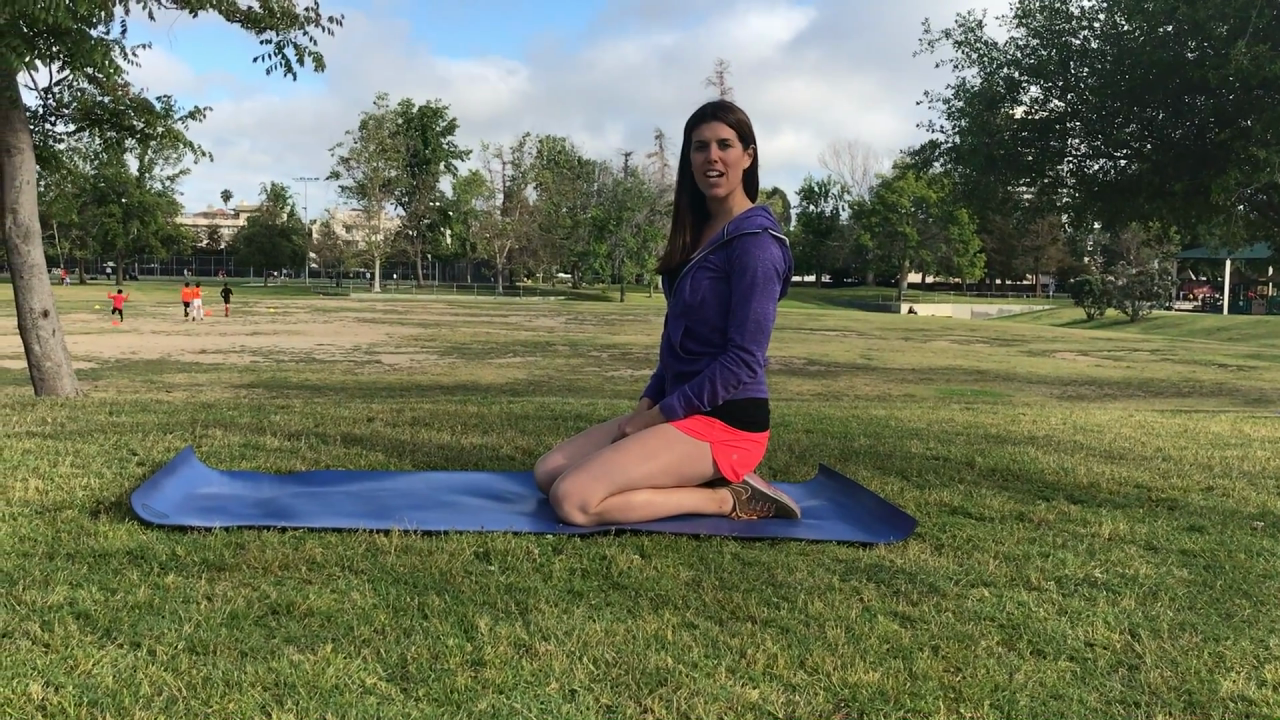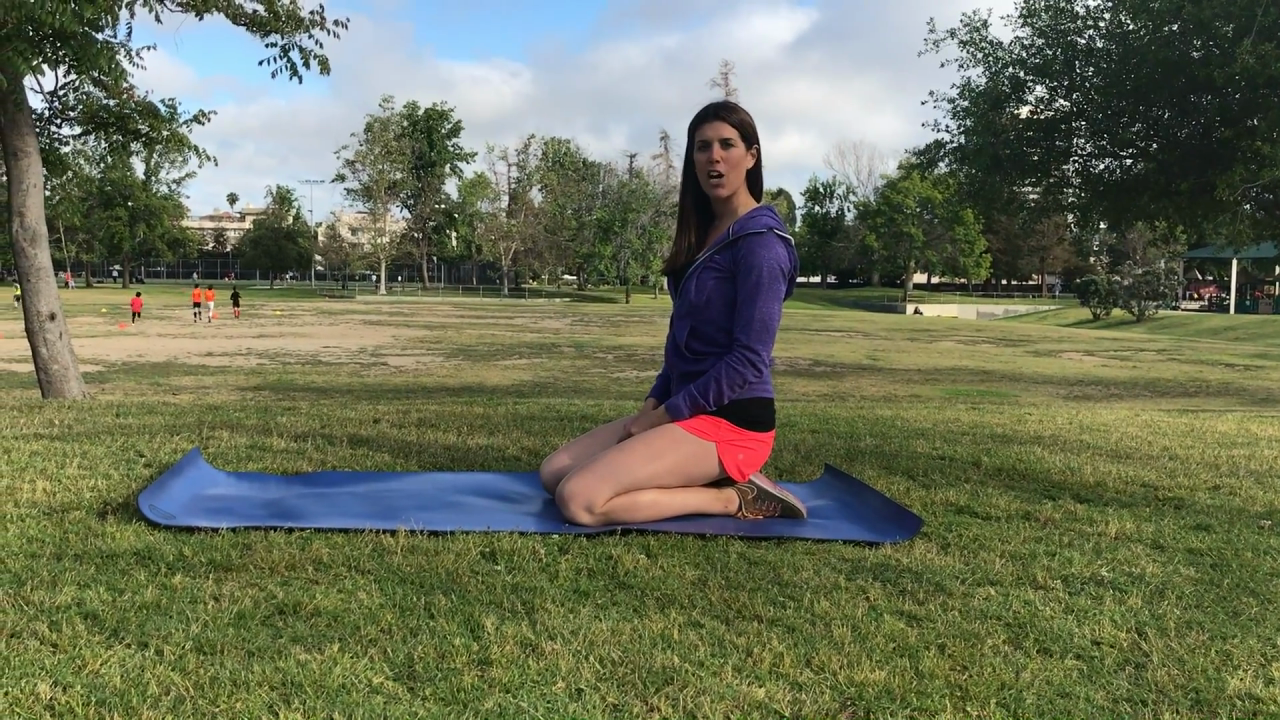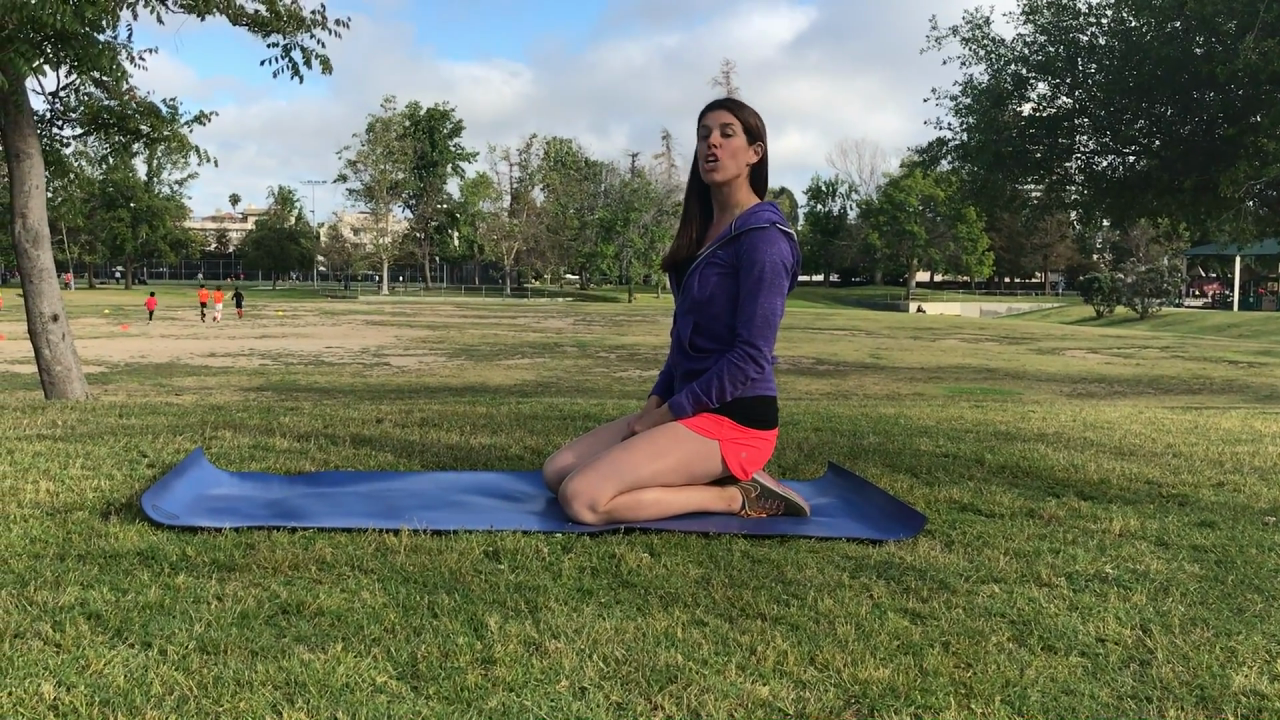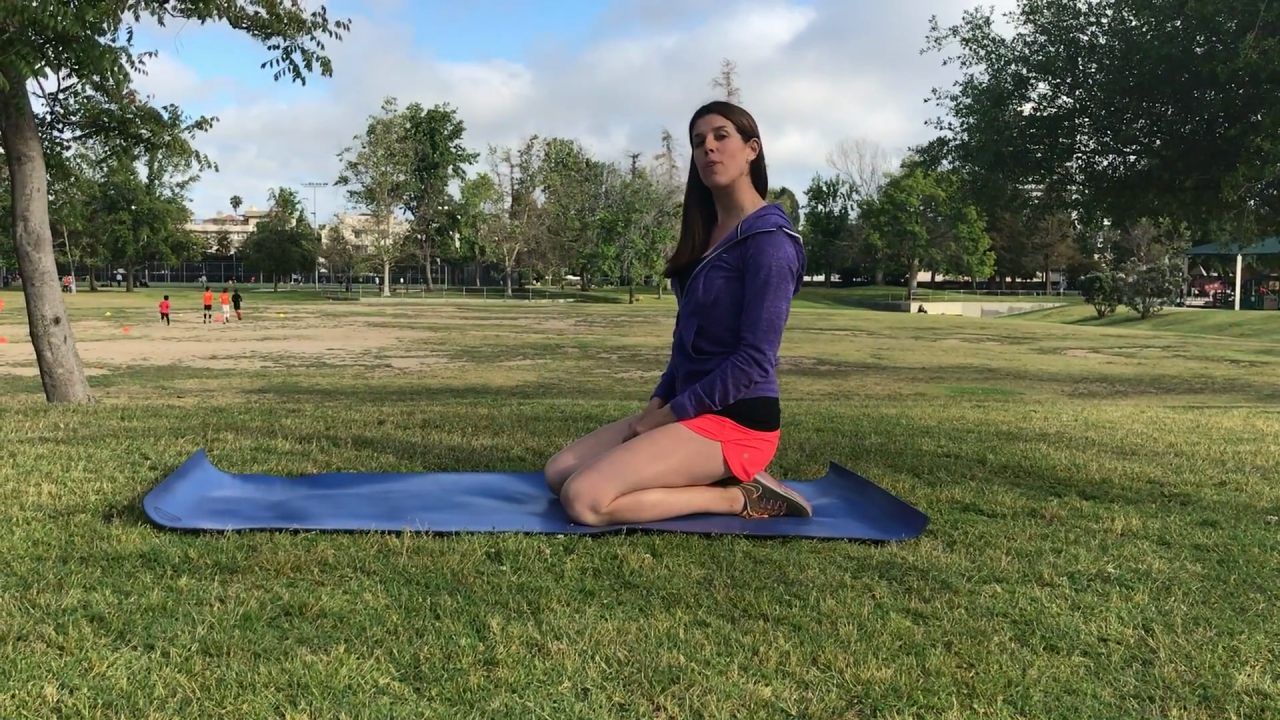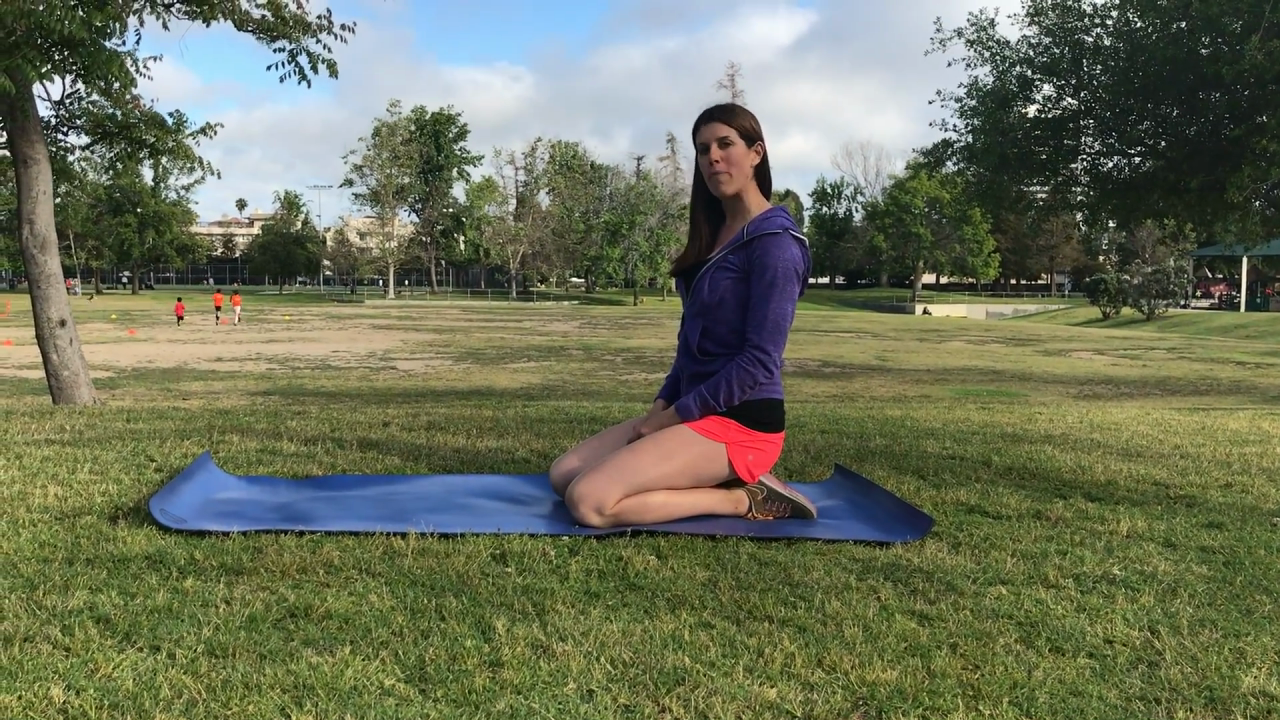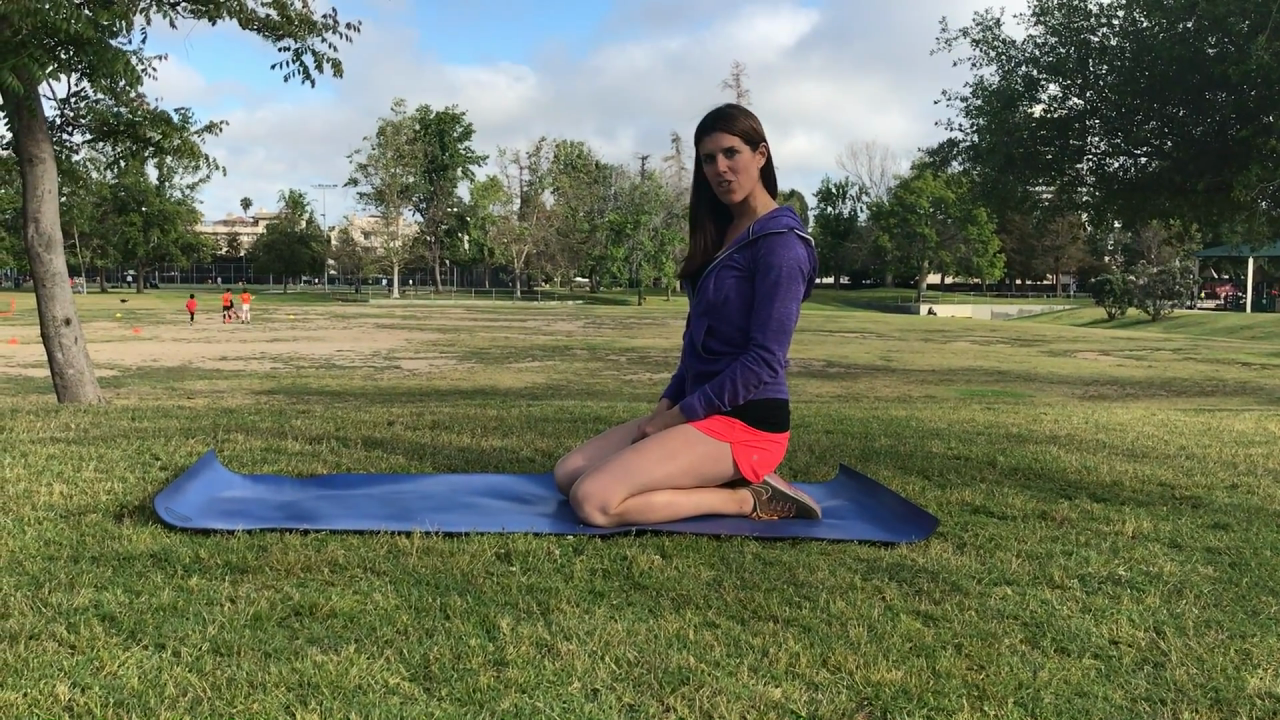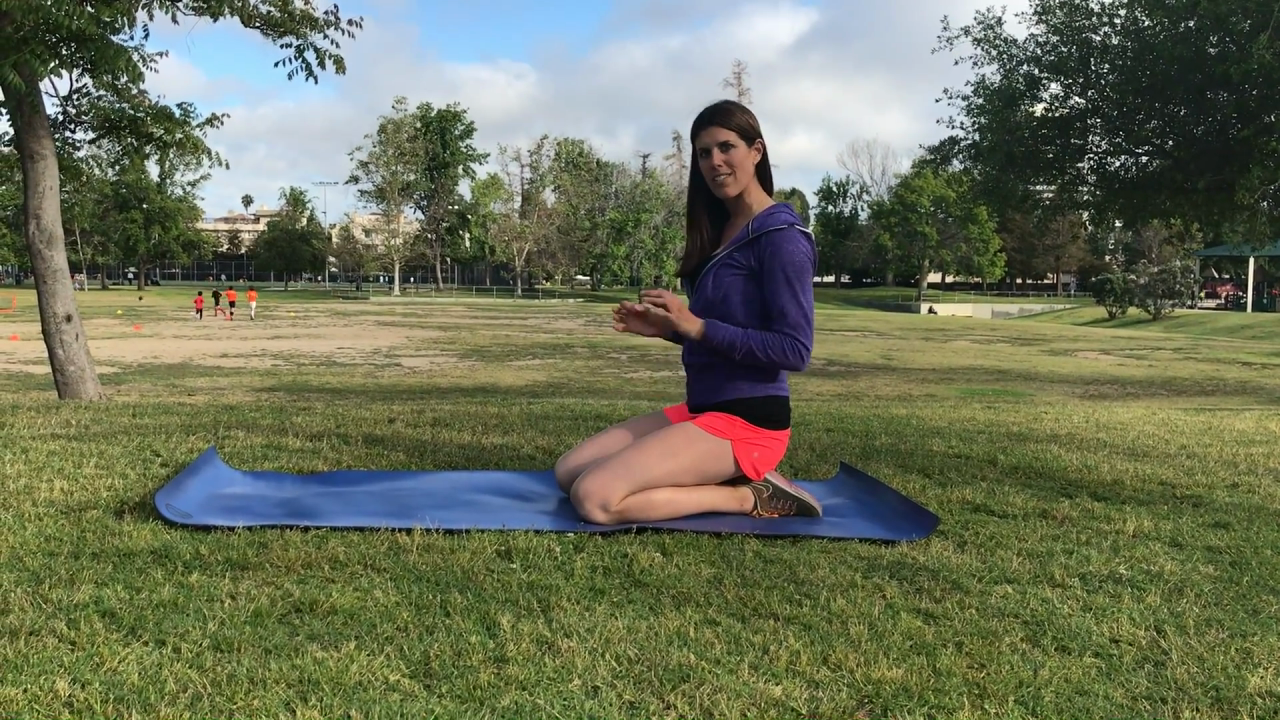
dt=0.4s
person 1, frame 1
left shoulder: (755, 242)
right shoulder: (697, 232)
left elbow: (743, 361)
left wrist: (656, 416)
right wrist: (646, 404)
left hip: (725, 420)
right hip: (680, 407)
left knee: (572, 499)
right knee: (547, 471)
left ankle: (727, 498)
right ankle: (714, 481)
person 1, frame 2
left shoulder: (759, 242)
right shoulder: (702, 232)
left elbow: (748, 360)
left wrist: (662, 416)
right wrist: (652, 403)
left hip: (731, 419)
right hip: (687, 406)
left knee: (578, 499)
right knee: (554, 472)
left ankle: (733, 497)
right ankle: (721, 481)
person 1, frame 3
left shoulder: (762, 237)
right shoulder: (703, 230)
left elbow: (750, 357)
left wrist: (666, 414)
right wrist: (655, 402)
left hip: (733, 417)
right hip: (690, 405)
left knee: (581, 499)
right knee: (556, 471)
left ankle: (736, 496)
right ankle: (722, 479)
person 1, frame 4
left shoulder: (768, 240)
right shoulder: (707, 233)
left elbow: (755, 359)
left wrist: (667, 415)
right wrist: (656, 404)
left hip: (736, 419)
right hip: (692, 406)
left knee: (583, 499)
right knee: (558, 472)
left ankle: (738, 496)
right ankle: (726, 481)
person 1, frame 5
left shoulder: (774, 243)
right shoulder: (713, 235)
left elbow: (759, 361)
left wrist: (672, 416)
right wrist: (660, 406)
left hip: (741, 421)
right hip: (697, 409)
left knee: (588, 501)
right knee: (562, 475)
left ankle: (743, 499)
right ankle: (727, 482)
person 1, frame 6
left shoulder: (779, 243)
right shoulder: (722, 235)
left elbow: (764, 360)
left wrist: (677, 415)
right wrist: (665, 405)
left hip: (746, 421)
right hip: (703, 410)
left knee: (592, 500)
right knee: (567, 474)
left ankle: (748, 498)
right ankle: (733, 482)
person 1, frame 7
left shoulder: (780, 237)
right shoulder: (719, 230)
left elbow: (794, 349)
left wrist: (697, 327)
right wrist: (666, 328)
left hip: (748, 419)
right hip: (703, 407)
left knee: (594, 498)
right knee: (568, 471)
left ankle: (748, 496)
right ankle: (738, 480)
